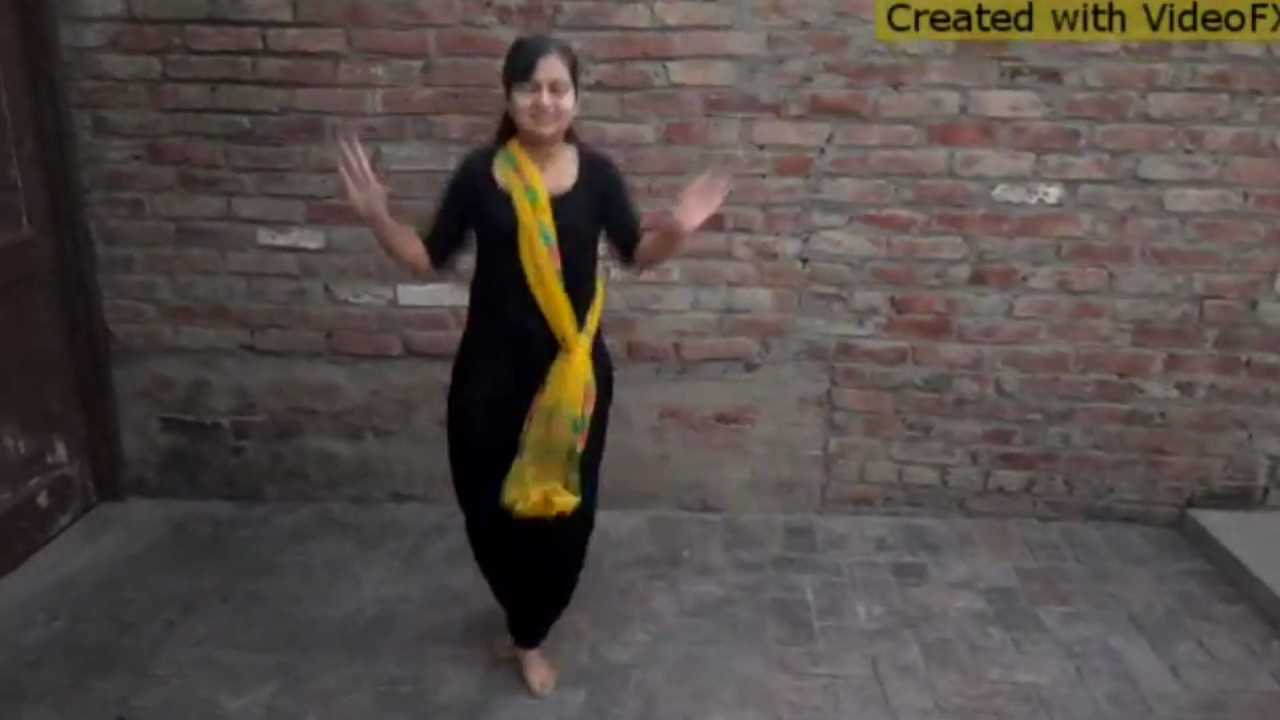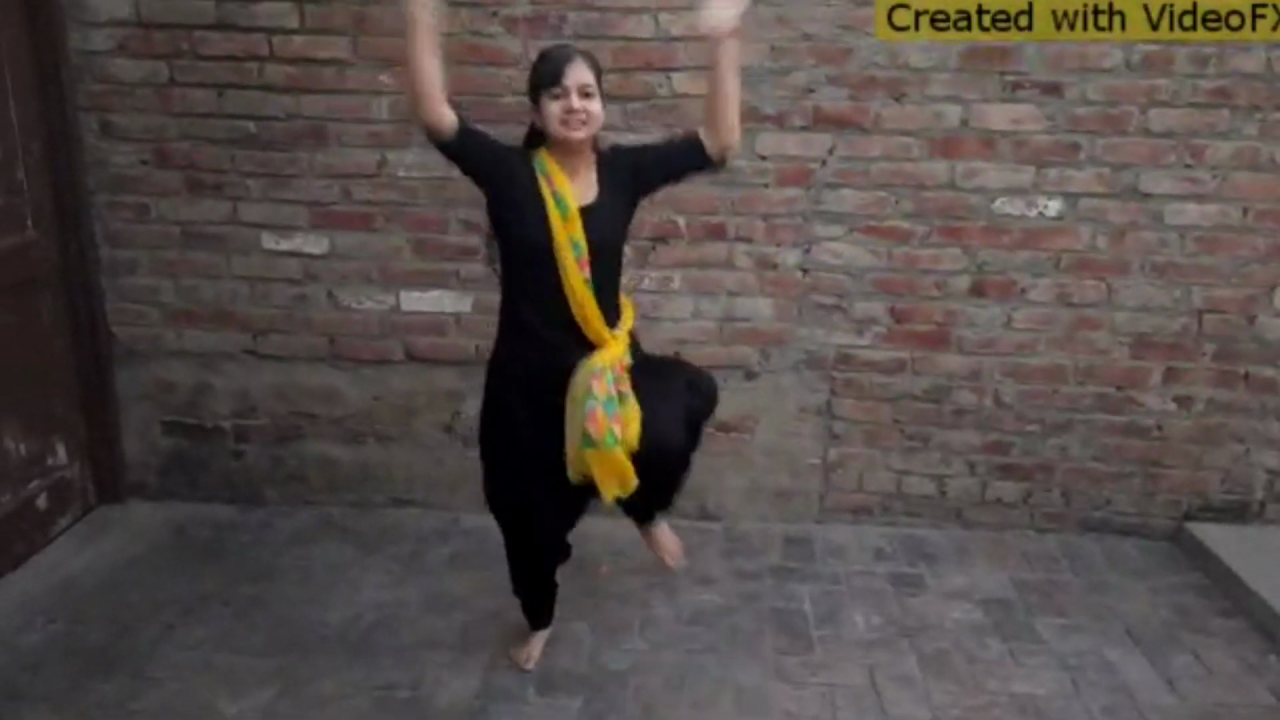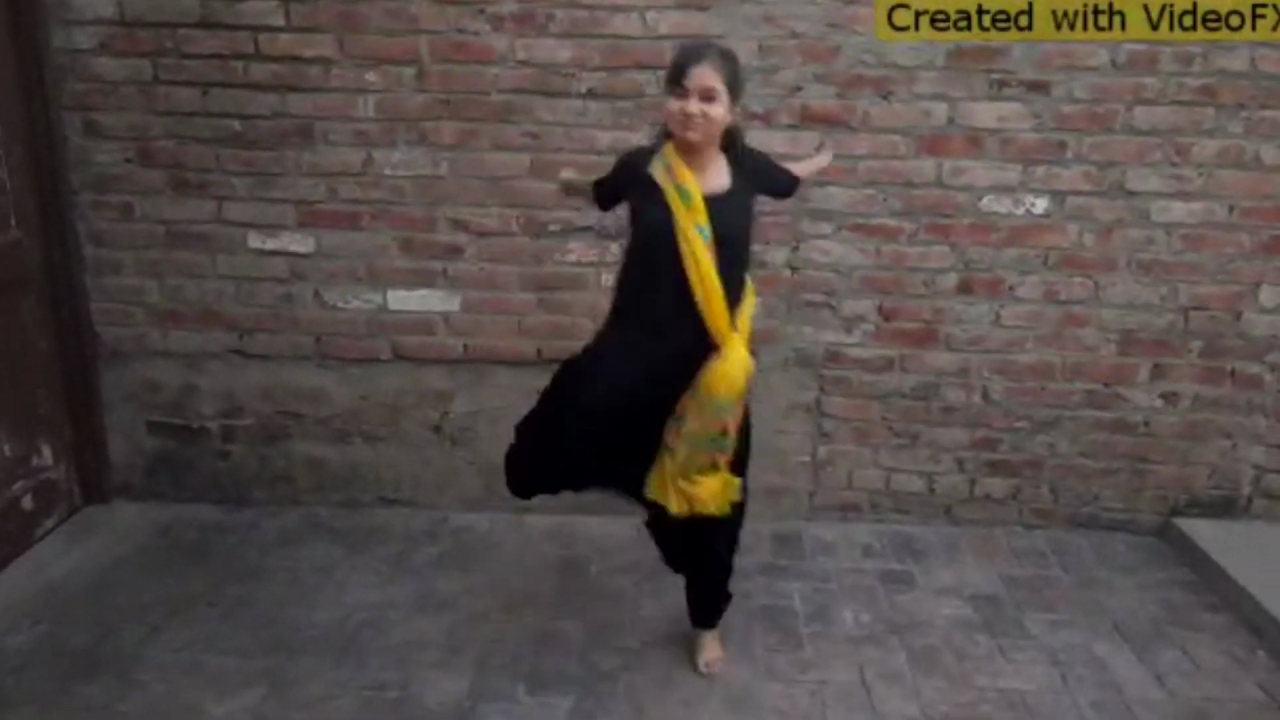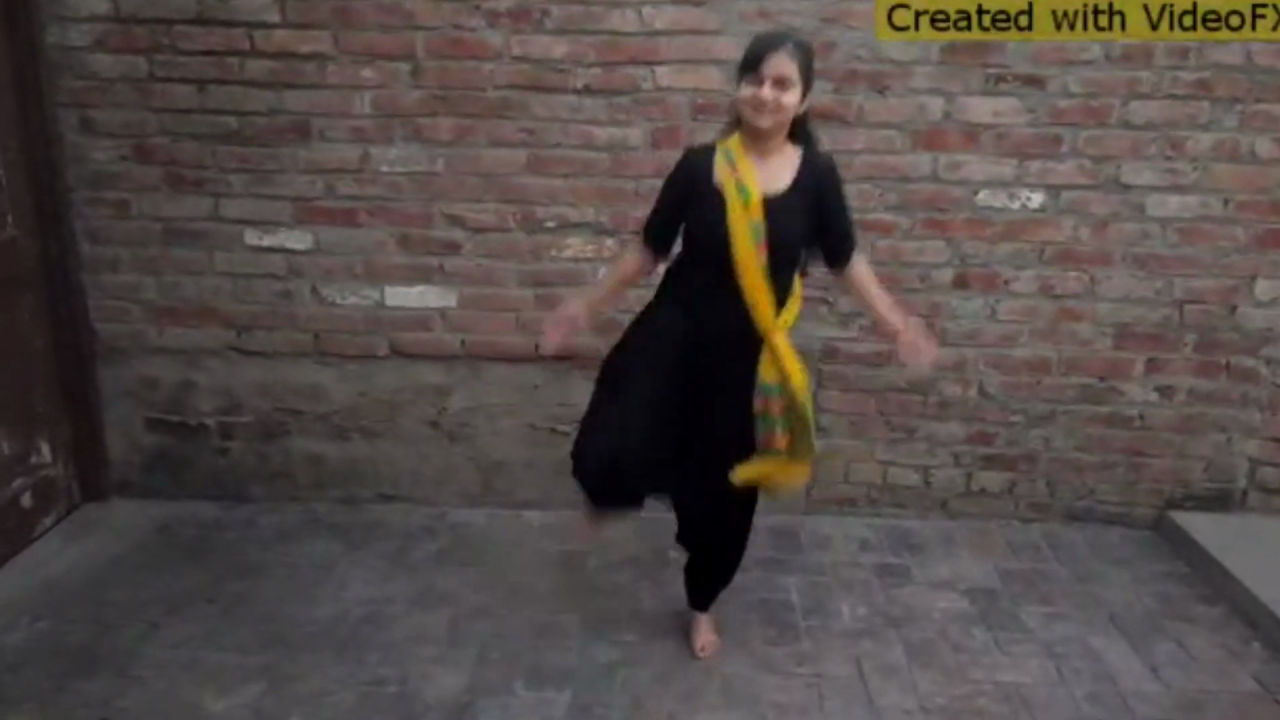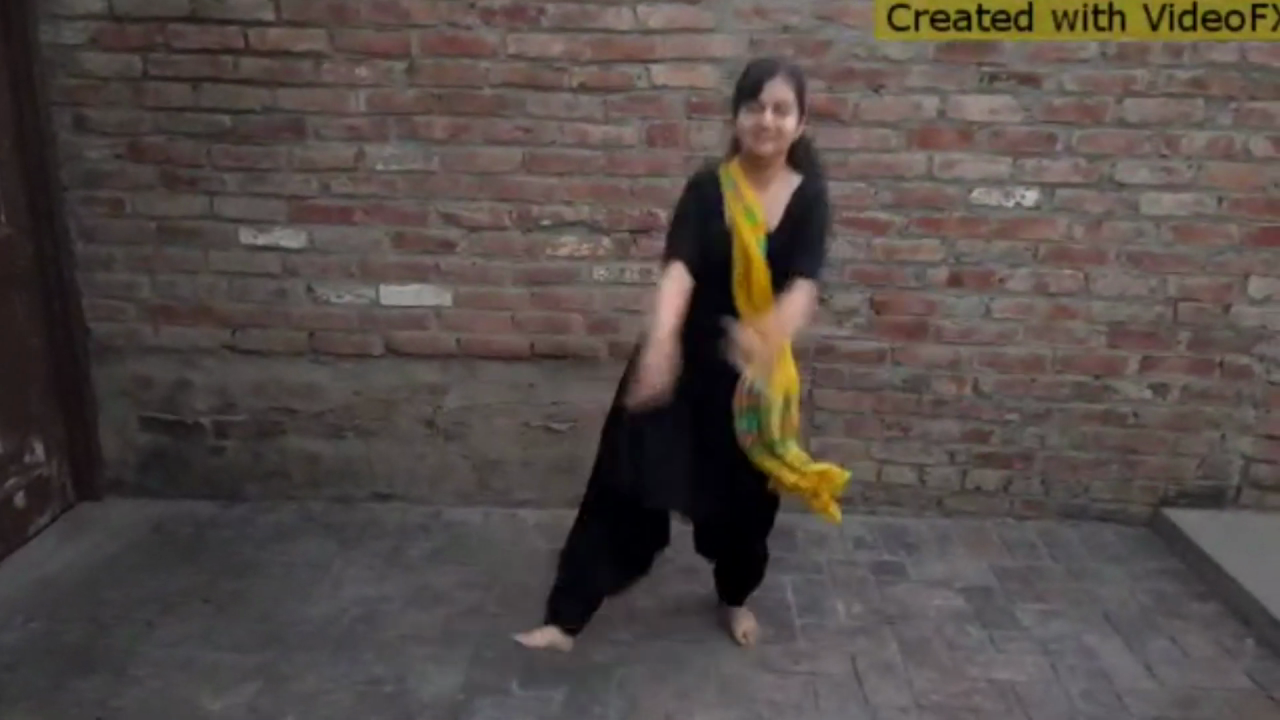
dt=0.5s
person 1, frame 1
left shoulder: (597, 173)
right shoulder: (479, 172)
left elbow: (637, 256)
right elbow: (425, 258)
left wrist: (678, 228)
right wrist: (372, 212)
left hip: (572, 368)
right hip: (491, 368)
left knee: (559, 509)
right knee: (491, 508)
left ankle: (531, 635)
right ankle: (518, 615)
person 1, frame 2
left shoulder: (625, 169)
right shoulder: (506, 170)
left elbow: (721, 144)
right elbow: (433, 112)
left hip: (608, 358)
right hip: (526, 370)
left knee: (670, 427)
right knee: (528, 514)
left ankle: (646, 510)
right ankle: (538, 622)
person 1, frame 3
left shoulder: (747, 168)
right shoulder: (641, 168)
right elbow: (603, 193)
left wrist: (811, 167)
right wrist: (574, 184)
left hip: (711, 365)
right hip: (631, 356)
left knee: (712, 503)
right knee: (559, 447)
left ankle: (707, 624)
person 1, frame 4
left shoulder: (817, 171)
right shoulder: (698, 166)
left elbow: (844, 257)
right elbow: (650, 247)
left wrist: (892, 319)
right wrist: (589, 302)
left hip: (748, 354)
right hip: (682, 332)
left knee: (725, 491)
right knee: (624, 452)
left ankle: (702, 606)
right ankle: (607, 496)
person 1, frame 5
left shoulder: (809, 194)
right shoulder: (706, 187)
left elbow: (805, 283)
right elbow: (677, 270)
left wrist: (775, 332)
right wrist: (658, 344)
left hip: (750, 362)
right hip: (685, 357)
left knee: (748, 492)
right knee: (626, 485)
left ankle: (735, 597)
right ankle: (566, 616)
